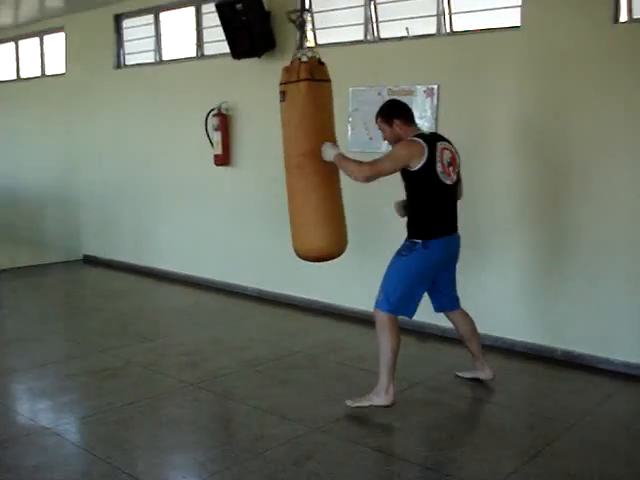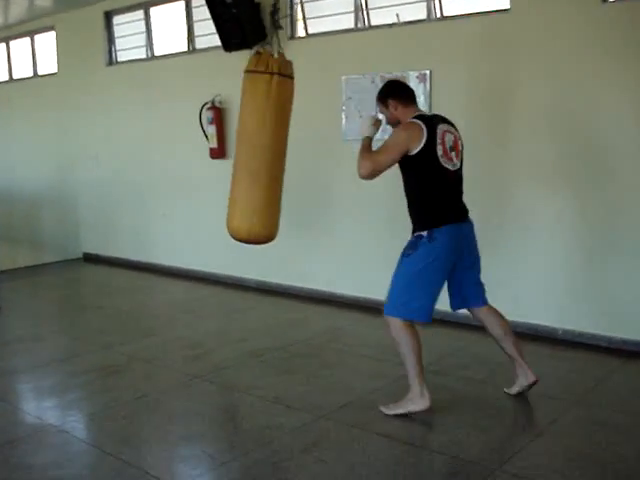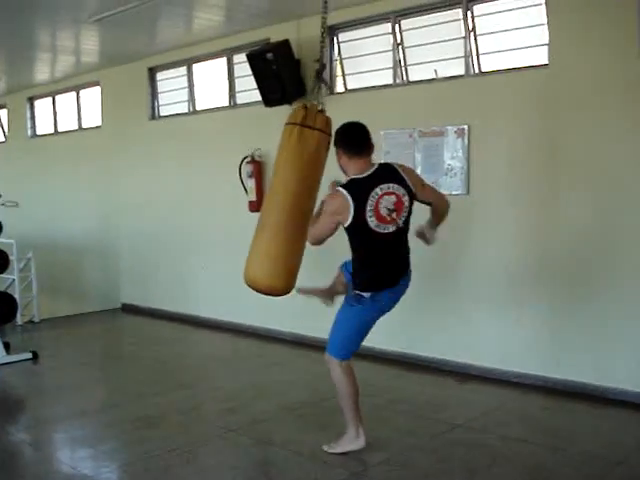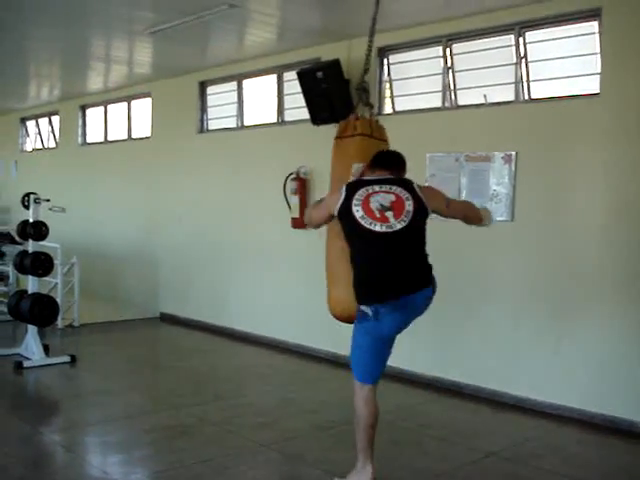
dt=0.7s
person 1, frame 1
left shoulder: (411, 147)
right shoulder: (444, 144)
left elbow: (366, 172)
left wrist: (336, 155)
left hip: (425, 244)
right hip: (448, 239)
left knee: (384, 312)
right knee: (450, 307)
left ankle: (383, 390)
right ankle: (480, 367)
person 1, frame 2
left shoulder: (409, 130)
right shoulder: (447, 127)
left elbow: (366, 170)
left wrist: (367, 135)
left hip: (433, 237)
right hip: (461, 229)
left knee: (396, 315)
right knee: (478, 305)
left ankle: (418, 395)
right ankle: (522, 370)
person 1, frame 3
left shoulder: (342, 197)
right shoulder: (400, 174)
left elbow: (314, 237)
right elbow: (441, 203)
right wrist: (430, 228)
left hip: (371, 293)
right hip: (400, 278)
left knee: (336, 359)
right knee: (348, 268)
left ankle: (355, 436)
right ankle: (328, 292)
person 1, frame 4
left shoulder: (344, 193)
right shoulder: (418, 191)
left elbow: (311, 219)
right elbow: (466, 213)
right wrist: (482, 214)
left hip: (378, 308)
right hip: (422, 293)
left knee: (364, 385)
